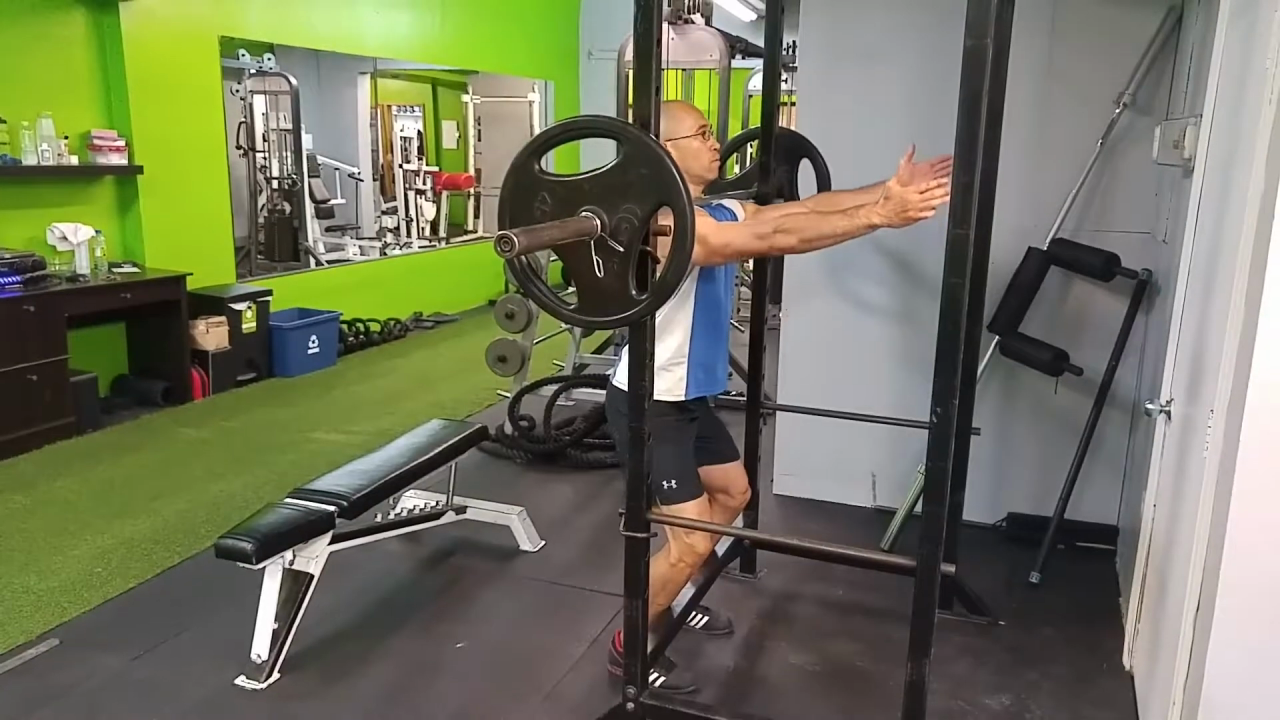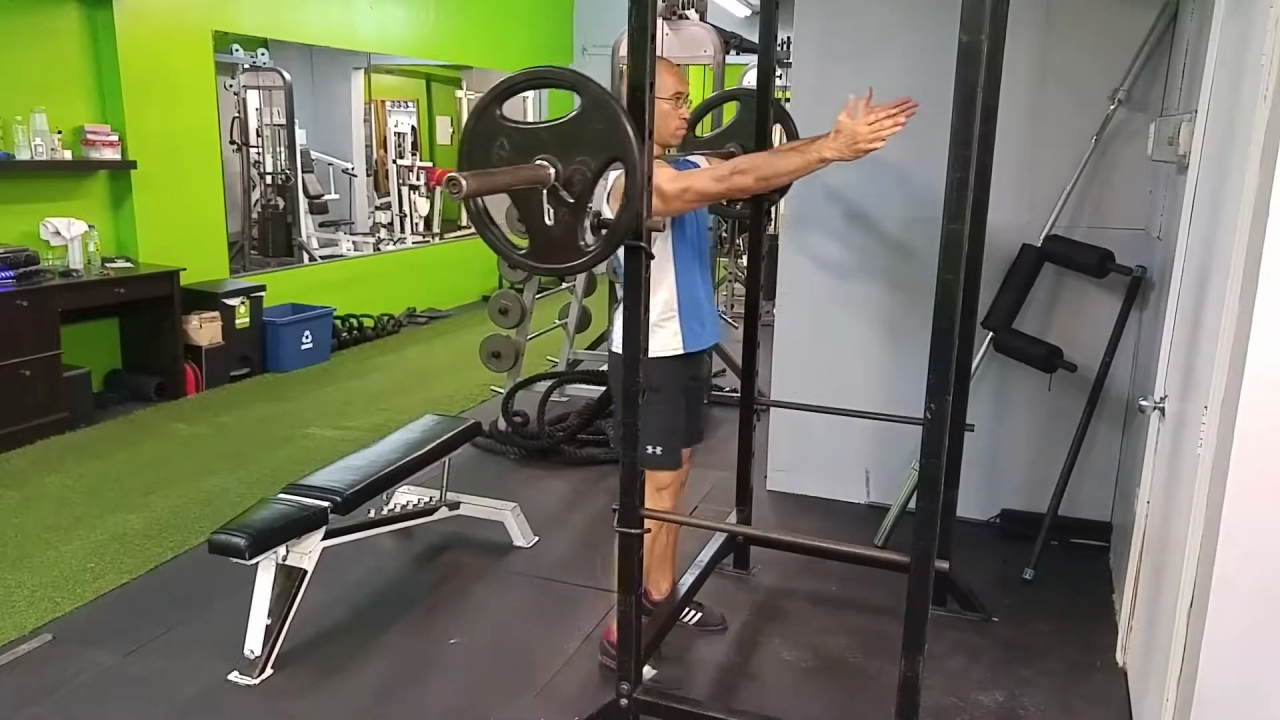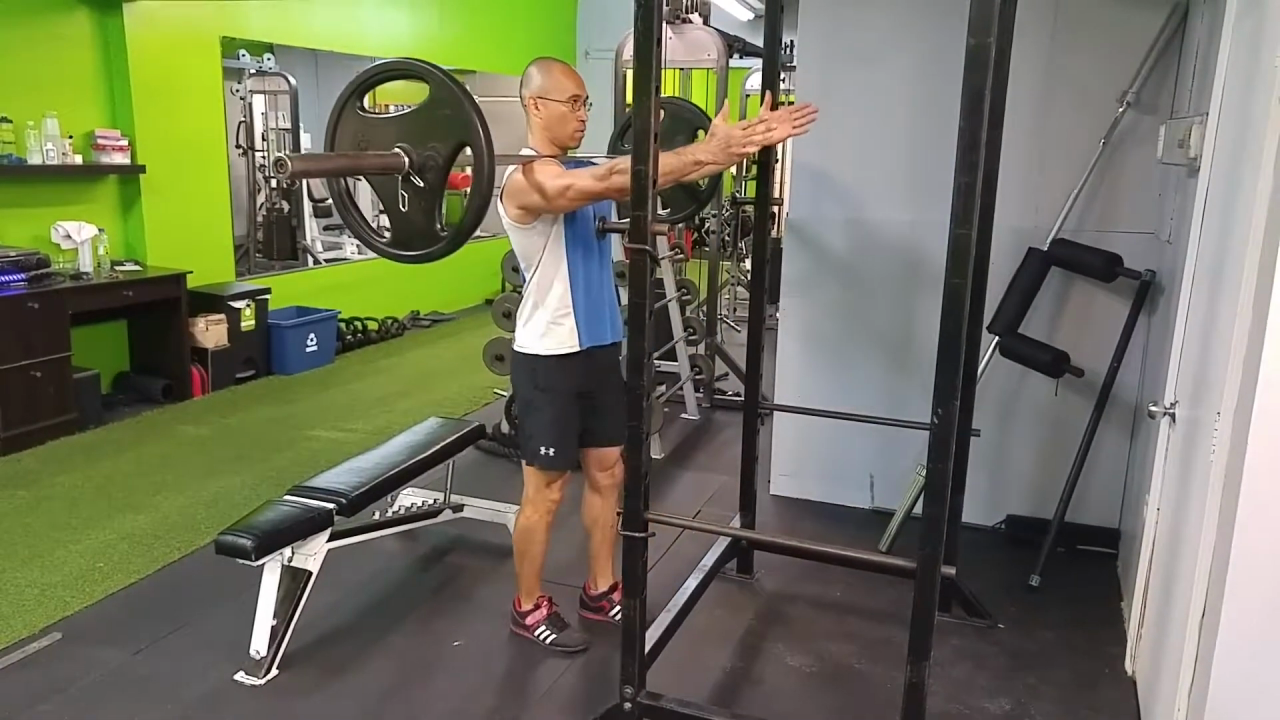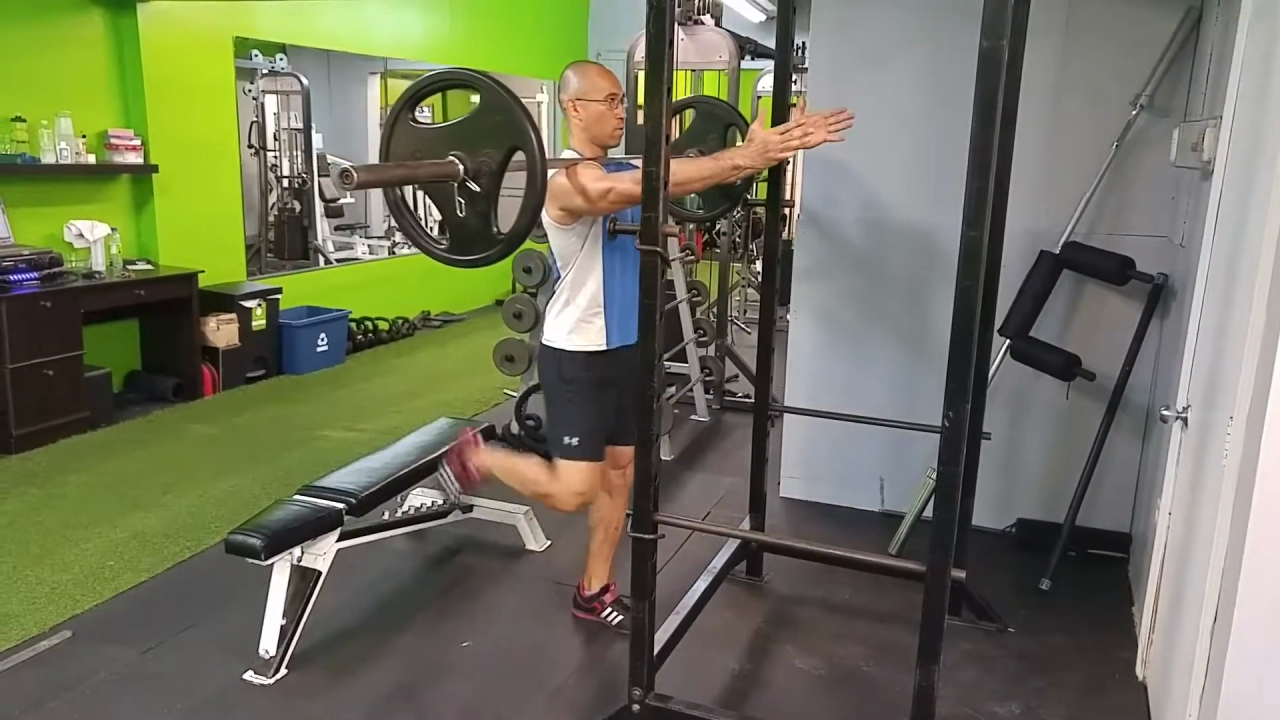
dt=1s
person 1, frame 1
left shoulder: (724, 212)
left elbow: (802, 209)
right elbow: (774, 239)
left wrist: (888, 190)
right wrist: (878, 216)
left hip: (689, 395)
right hip: (647, 402)
left knee: (732, 494)
right knee: (692, 540)
left ankle: (667, 599)
right ankle: (628, 646)
person 1, frame 2
left shoulder: (686, 168)
right shoulder: (634, 180)
left elbow: (756, 164)
right elbow: (733, 181)
left wrist: (839, 136)
right wrist: (831, 151)
left hip: (687, 350)
right hip: (650, 359)
left knee: (672, 485)
right knee: (657, 496)
left ankle: (659, 596)
right ankle: (621, 633)
person 1, frame 3
left shoulder: (585, 174)
right shoulder: (527, 181)
left elbow: (650, 176)
right elbow: (610, 181)
left wrist: (747, 142)
right wrist: (704, 152)
left hip: (598, 349)
right hip: (548, 358)
left knee: (608, 475)
right knee: (545, 491)
left ankle: (601, 590)
right ankle: (529, 607)
person 1, frame 4
left shoulder: (623, 171)
right shoulder: (569, 181)
left elbow: (671, 179)
right elbow: (649, 186)
left wrist: (779, 144)
right wrist: (743, 157)
left hip: (624, 347)
right hip: (578, 354)
left knee: (620, 475)
right knee: (571, 489)
left ankle: (594, 592)
right ankle: (476, 457)
